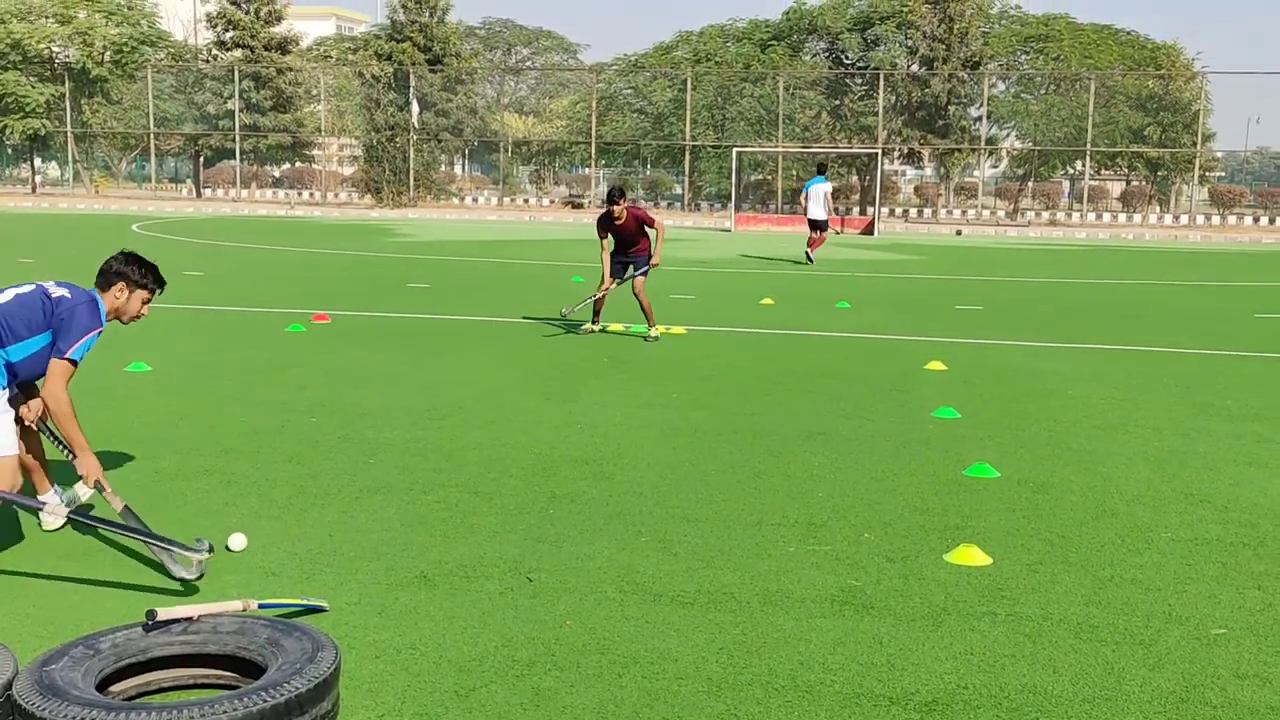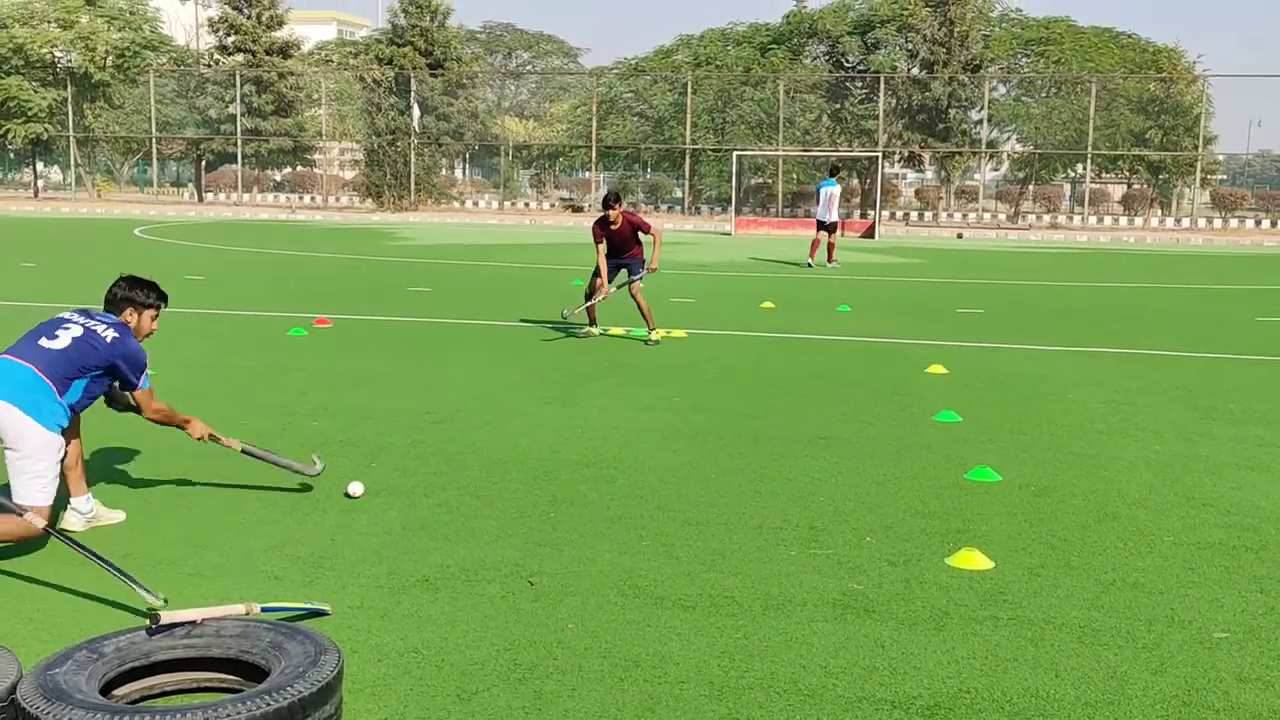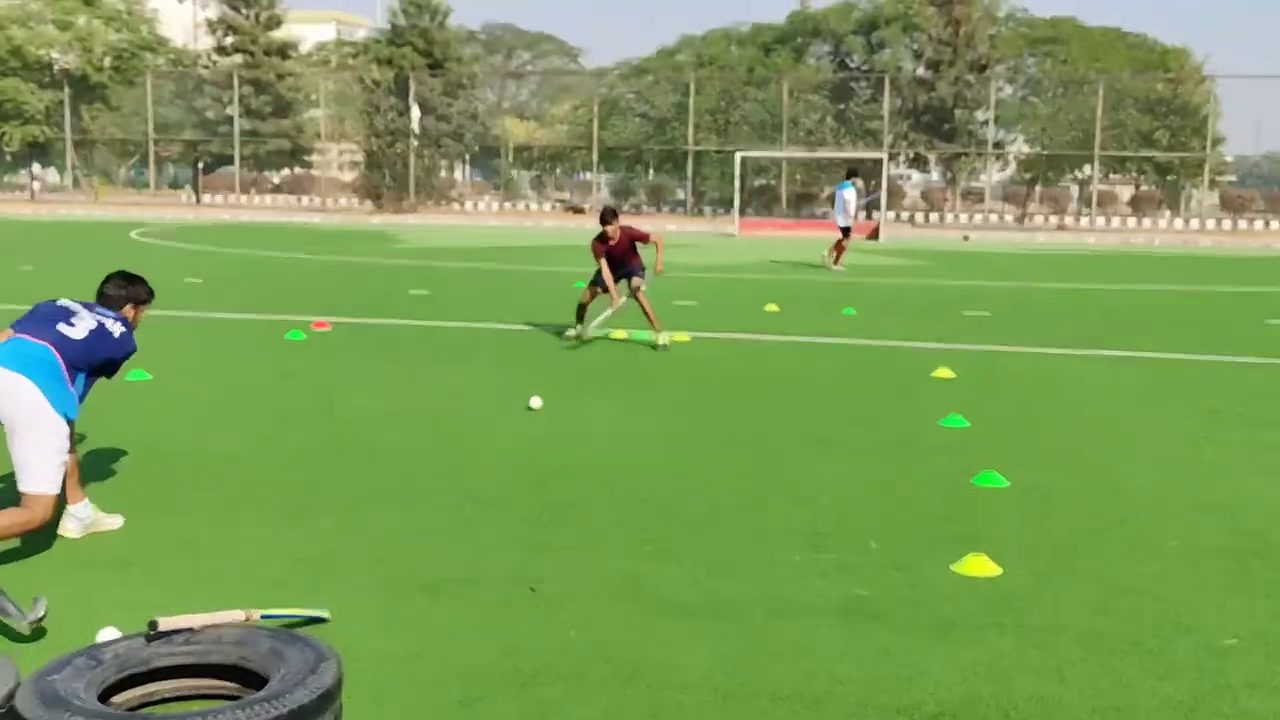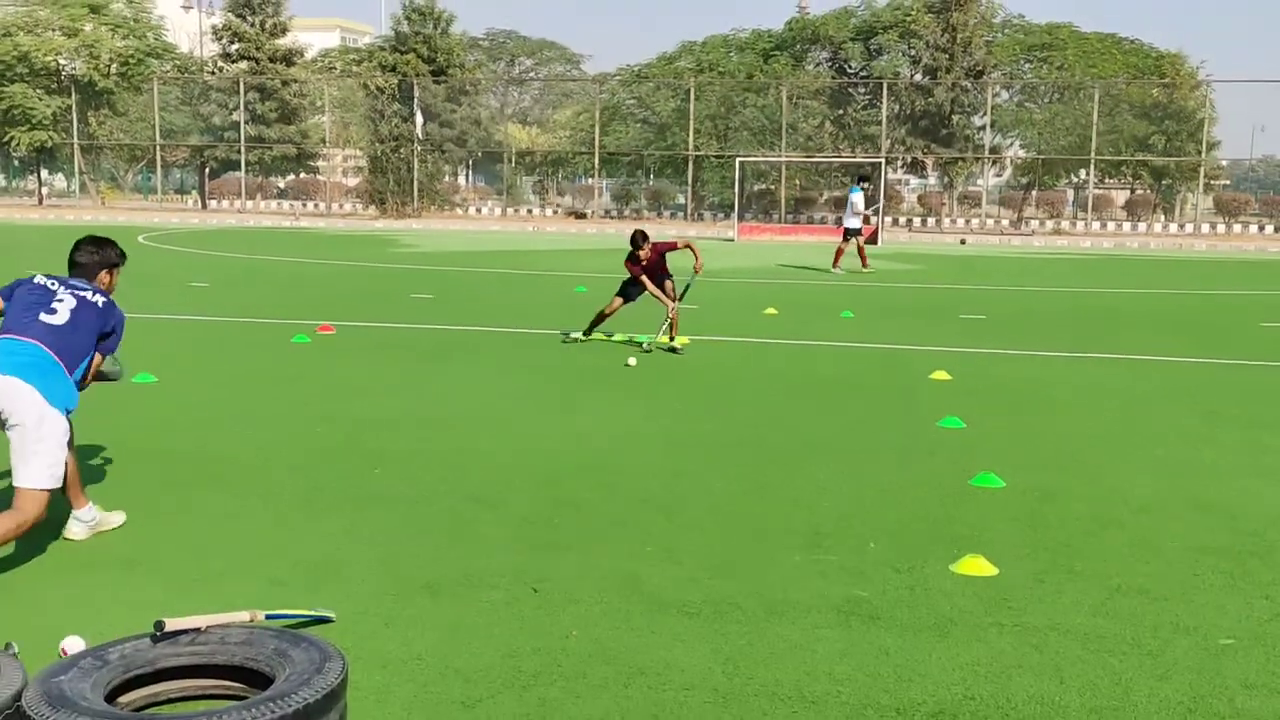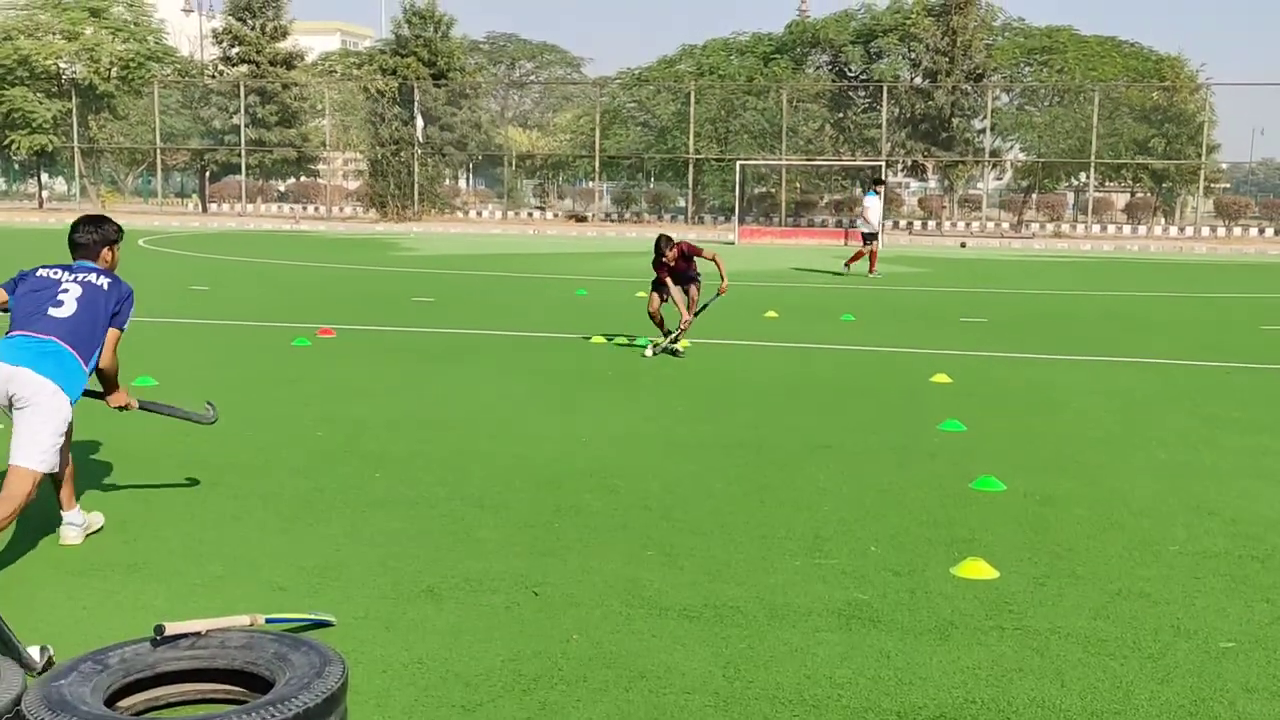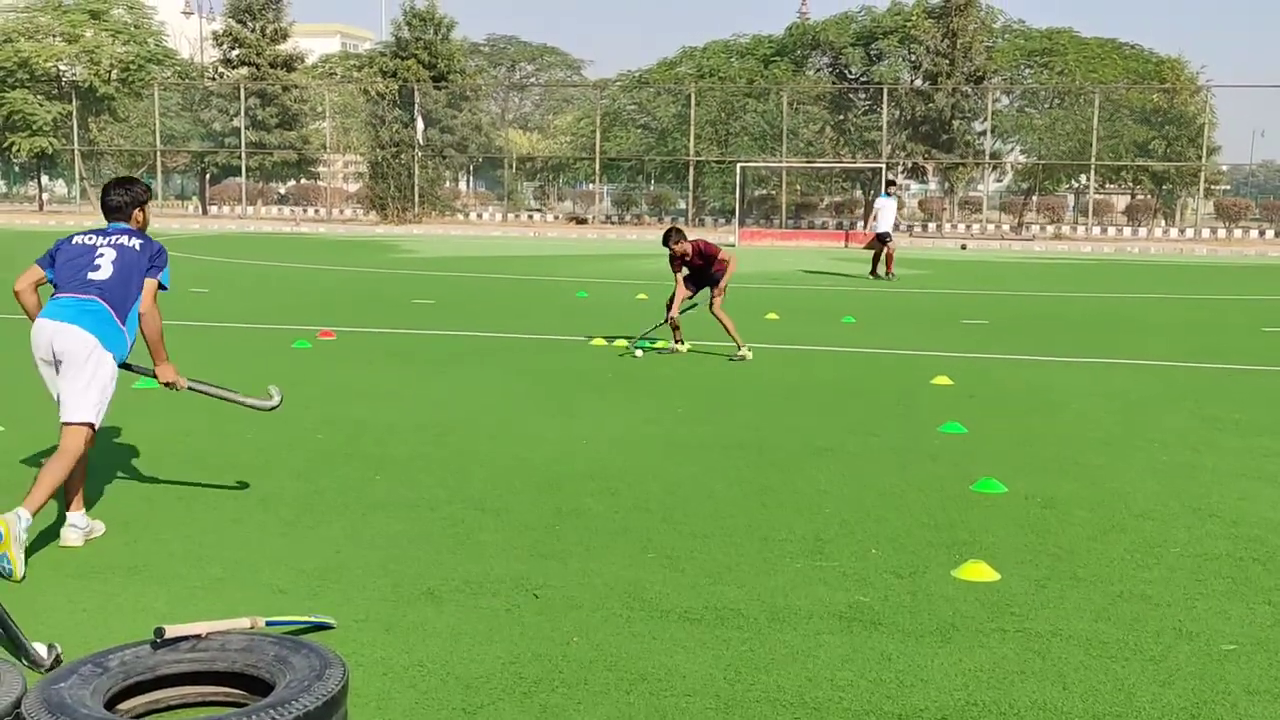
dt=0.2s
person 1, frame 1
left shoulder: (66, 295)
right shoulder: (85, 318)
right elbow: (53, 389)
left wrist: (33, 399)
right wrist: (83, 452)
left knee: (25, 418)
left ankle: (50, 499)
person 1, frame 2
left shoulder: (75, 317)
right shoulder: (126, 346)
right elbow: (151, 409)
right wrist: (188, 423)
right hip: (28, 410)
left knee: (69, 419)
right knee: (34, 522)
left ankle: (81, 508)
person 1, frame 3
left shoulder: (55, 306)
right shoulder: (124, 340)
right hip: (36, 391)
left knee: (63, 427)
right knee: (36, 513)
left ankle: (78, 512)
person 1, frame 4
left shoulder: (30, 284)
right shoulder: (110, 311)
right elbow: (84, 377)
right hip: (39, 390)
left knee: (59, 432)
right knee: (28, 513)
left ankle: (84, 516)
person 1, frame 5
left shoulder: (35, 274)
right shoulder: (118, 290)
right elbow: (106, 359)
right wrist: (115, 392)
right hip: (48, 379)
left knee: (59, 430)
left ankle: (73, 519)
person 1, frame 6
left shoulder: (71, 242)
right shoulder: (151, 250)
right elbow: (145, 307)
right wrist: (162, 364)
left hip: (47, 329)
right hip: (93, 339)
left knee: (77, 430)
right knee: (77, 441)
left ankle: (77, 520)
